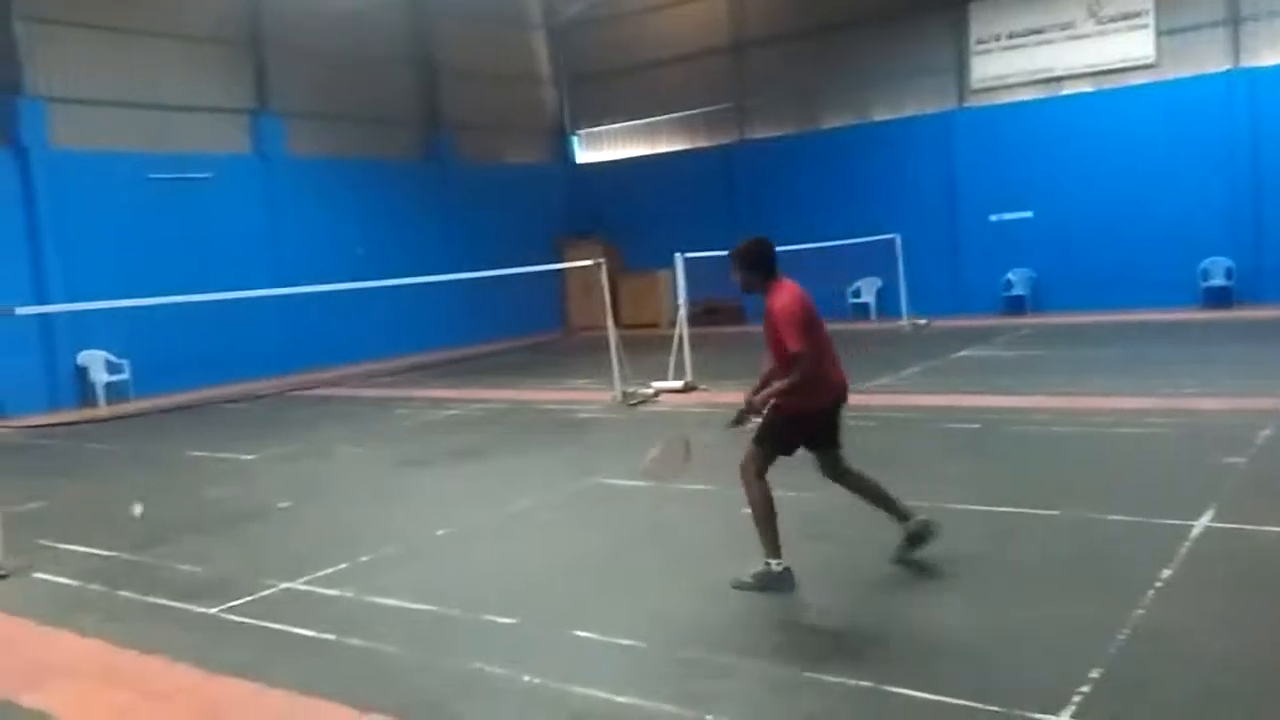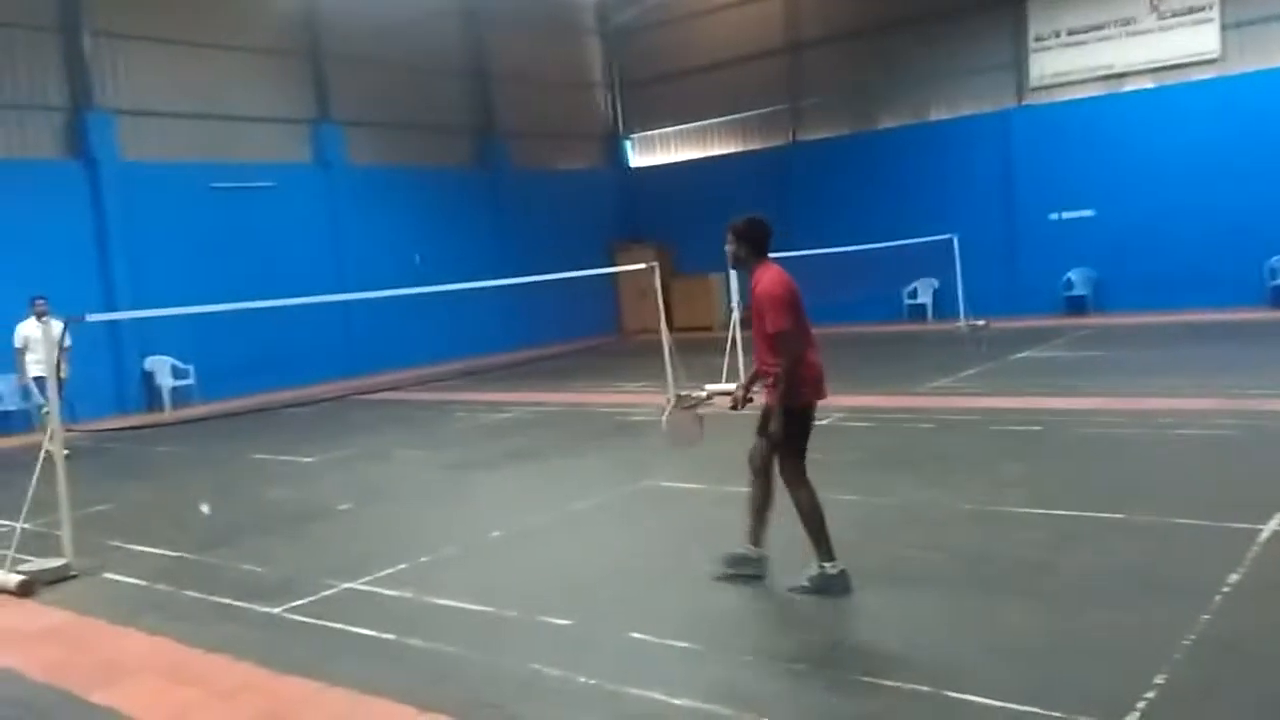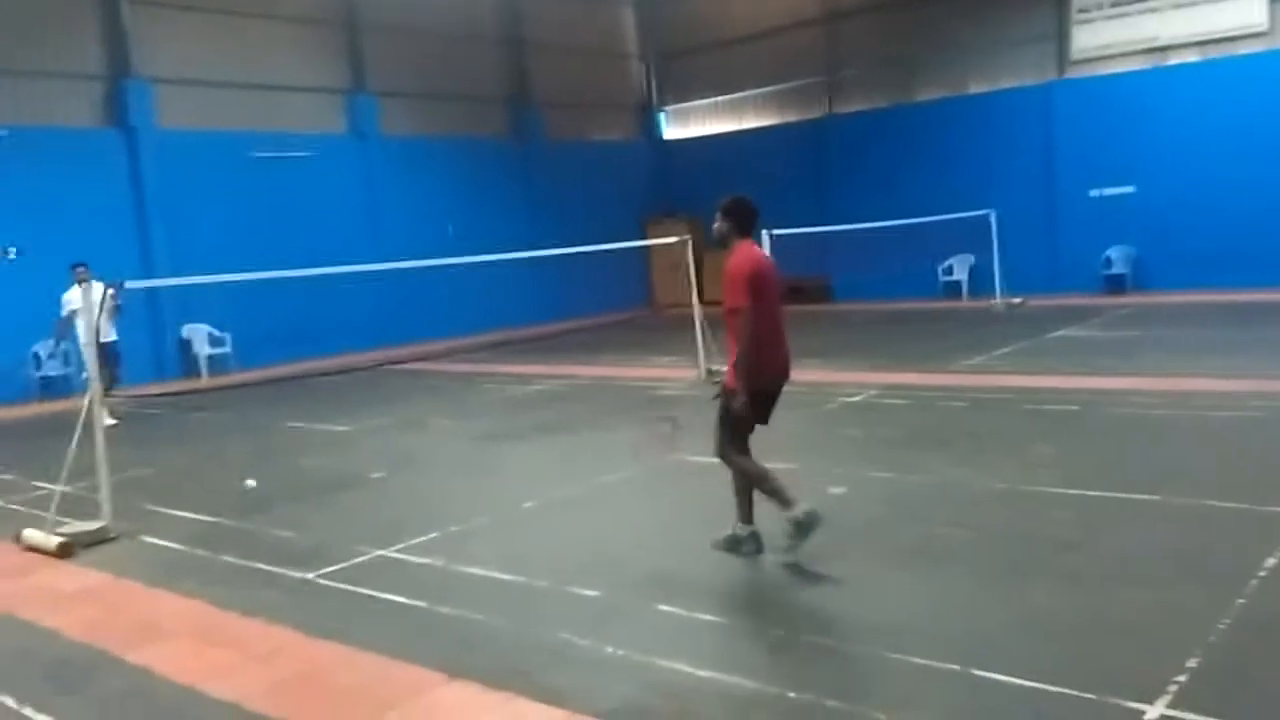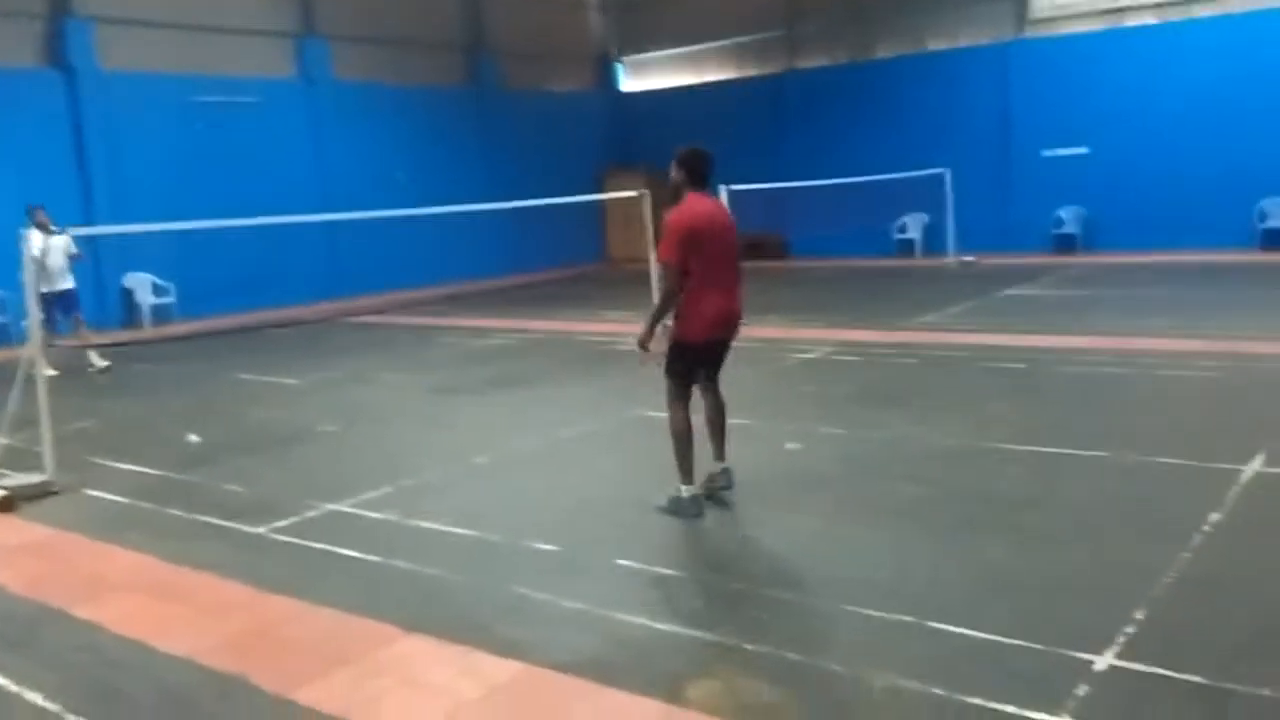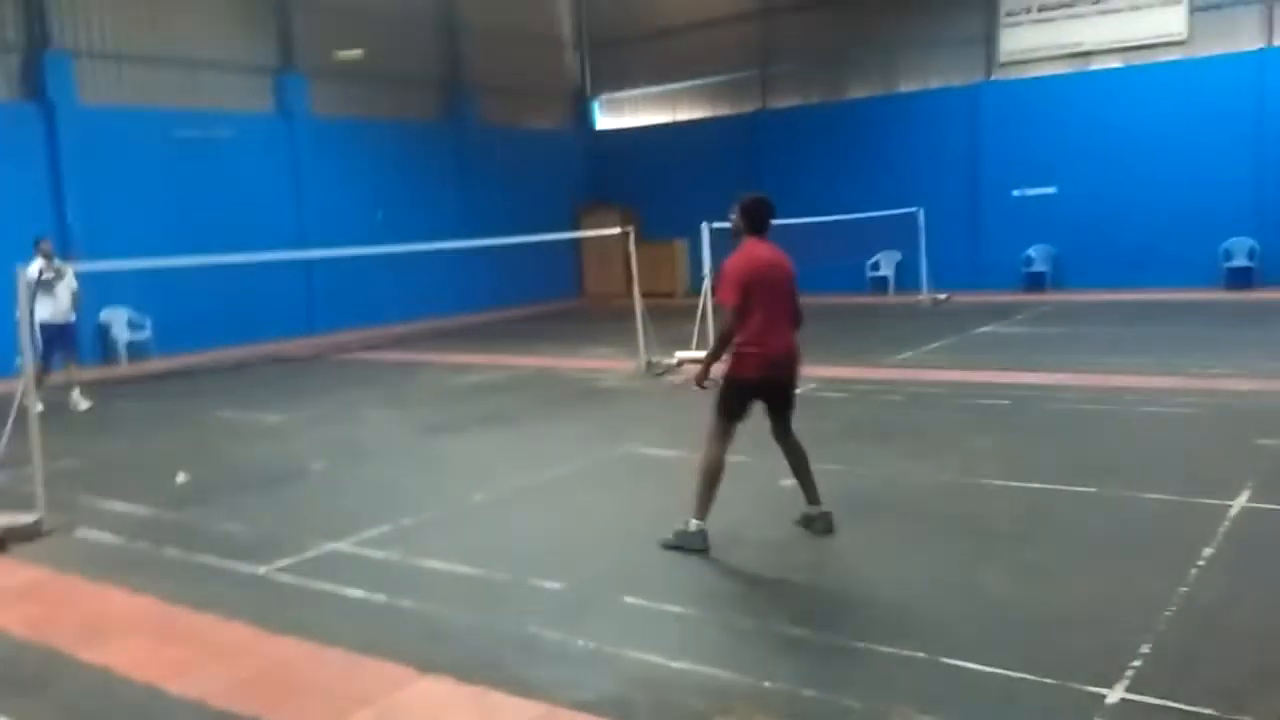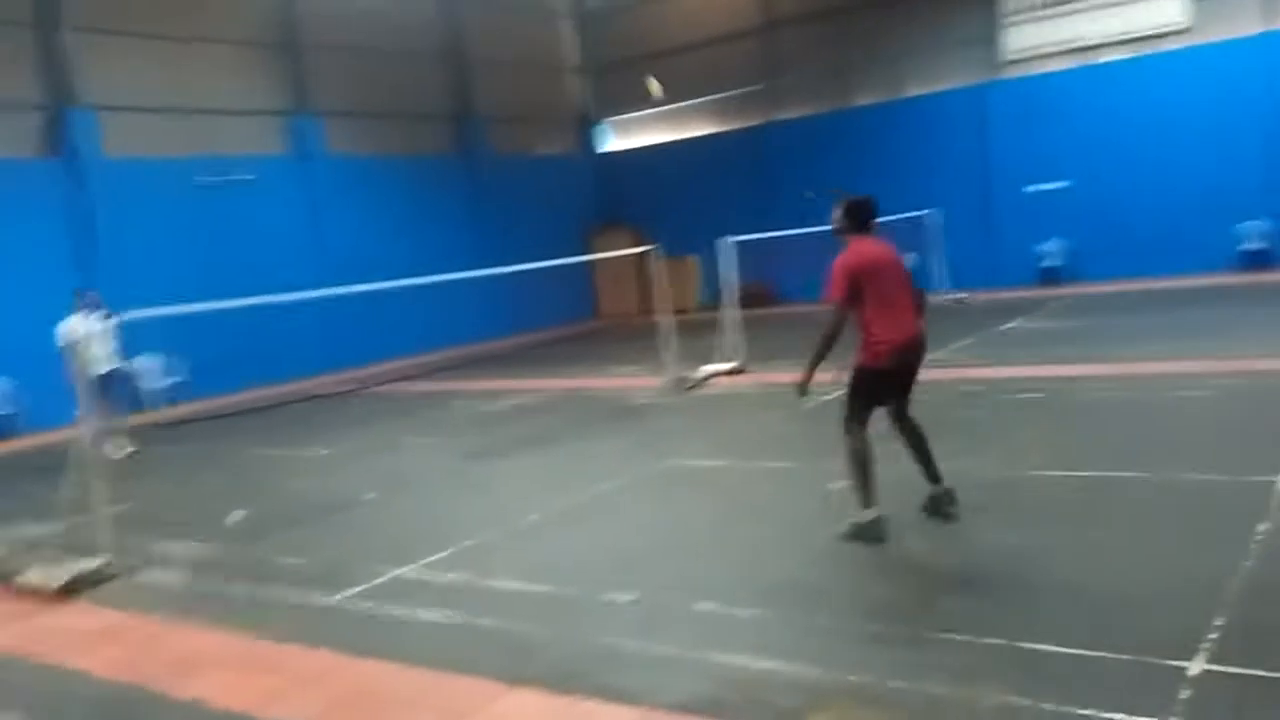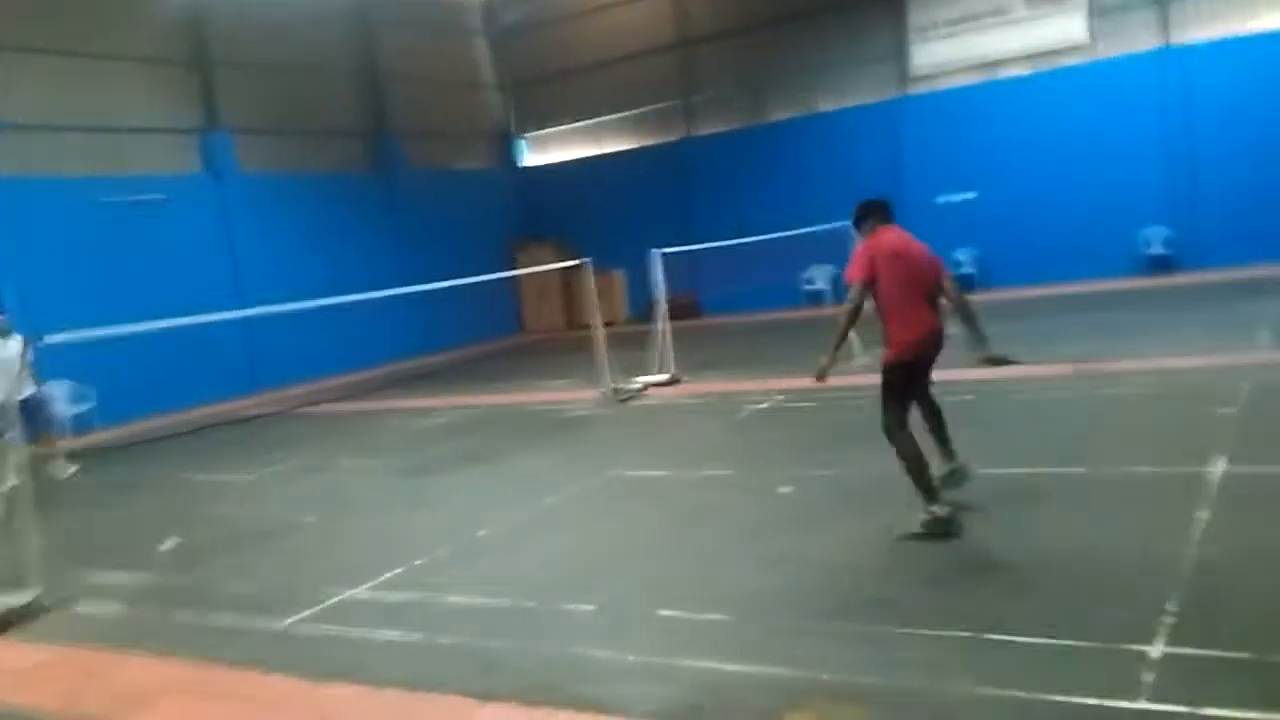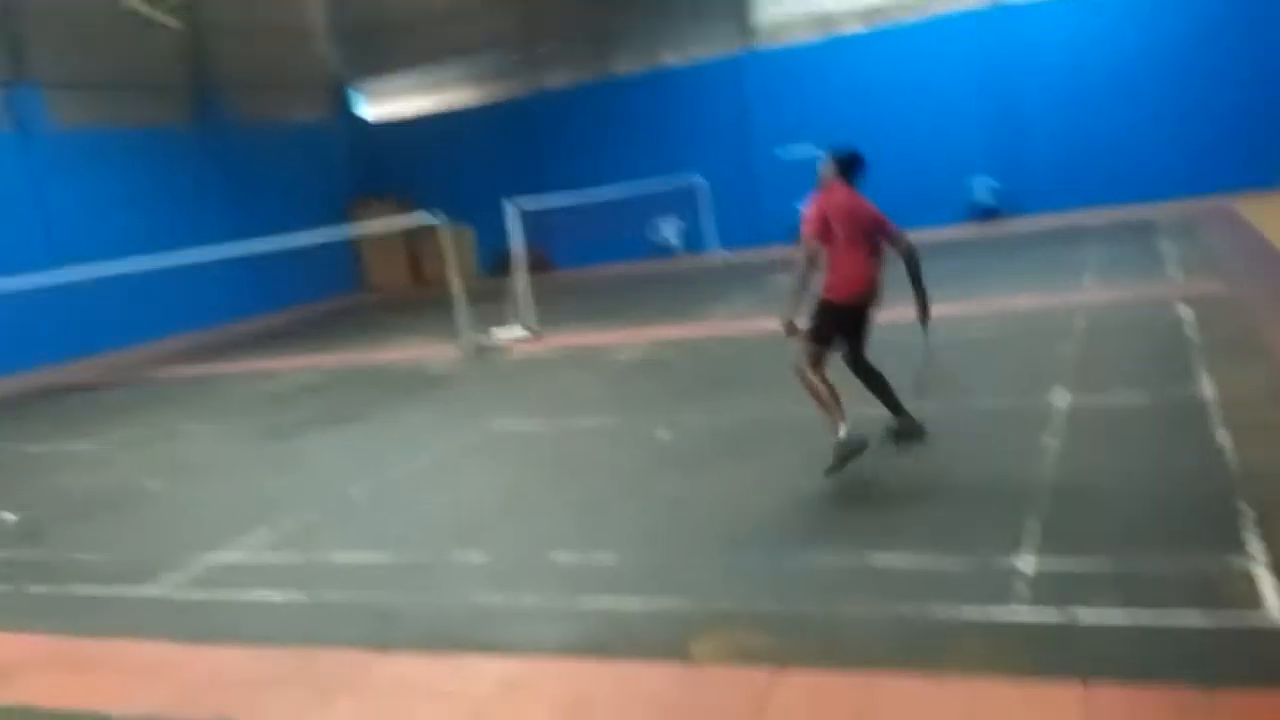
dt=0.4s
person 1, frame 1
left shoulder: (784, 305)
right shoulder: (782, 294)
left elbow: (806, 369)
left wrist: (766, 398)
right wrist: (757, 392)
left hip: (808, 397)
right hip: (828, 391)
left knee: (751, 469)
right knee: (834, 469)
left ankle: (775, 568)
right ankle: (912, 523)
person 1, frame 2
left shoulder: (769, 286)
right shoulder: (765, 279)
left elbow: (791, 354)
left wrist: (778, 410)
right wrist: (747, 384)
left hip: (792, 391)
right hip: (787, 387)
left knee: (792, 476)
right knee: (758, 461)
left ankle: (830, 570)
right ankle: (753, 553)
person 1, frame 3
left shoulder: (739, 264)
right shoulder: (757, 259)
left elbow: (749, 332)
left wrist: (741, 387)
left hip: (755, 373)
right hip: (770, 368)
left knee: (728, 450)
right knee: (735, 445)
left ankle: (797, 512)
right ankle: (745, 531)
person 1, frame 4
left shoulder: (678, 218)
right shoulder: (723, 213)
left elbow: (673, 285)
left wrist: (650, 327)
left hip: (695, 321)
right hip: (726, 316)
left knee: (677, 400)
right knee: (709, 386)
left ankle: (688, 492)
right ankle: (719, 470)
person 1, frame 5
left shoulder: (738, 263)
right shoulder: (782, 261)
left elbow: (731, 325)
right elbow: (795, 317)
left wrist: (707, 364)
left hip: (750, 361)
right hip: (784, 360)
left knee: (718, 437)
right knee: (783, 432)
left ankle: (696, 527)
right ankle: (816, 510)
person 1, frame 6
left shoulder: (847, 261)
right shoulder: (888, 252)
left elbow: (836, 323)
right elbow: (918, 301)
left wrist: (810, 370)
left hip: (881, 351)
right hip: (911, 343)
left knee: (854, 425)
right knee: (900, 416)
left ankle: (869, 517)
right ankle: (939, 492)
person 1, frame 7
left shoulder: (868, 249)
right shoulder: (921, 249)
left elbow: (854, 303)
right elbow: (954, 297)
left wrist: (830, 356)
right wrist: (979, 340)
left hip: (904, 342)
right hip: (930, 337)
left knee: (894, 424)
right knee: (919, 393)
left ankle: (938, 511)
right ankle: (950, 464)
person 1, frame 8
left shoulder: (823, 202)
right shoulder: (868, 210)
left elbow: (809, 254)
right elbow: (906, 250)
left wrist: (792, 307)
right wrist: (920, 297)
left hip: (840, 295)
right hip: (863, 293)
left knee: (807, 365)
right knee: (856, 359)
left ankle: (844, 433)
right ankle: (906, 422)
